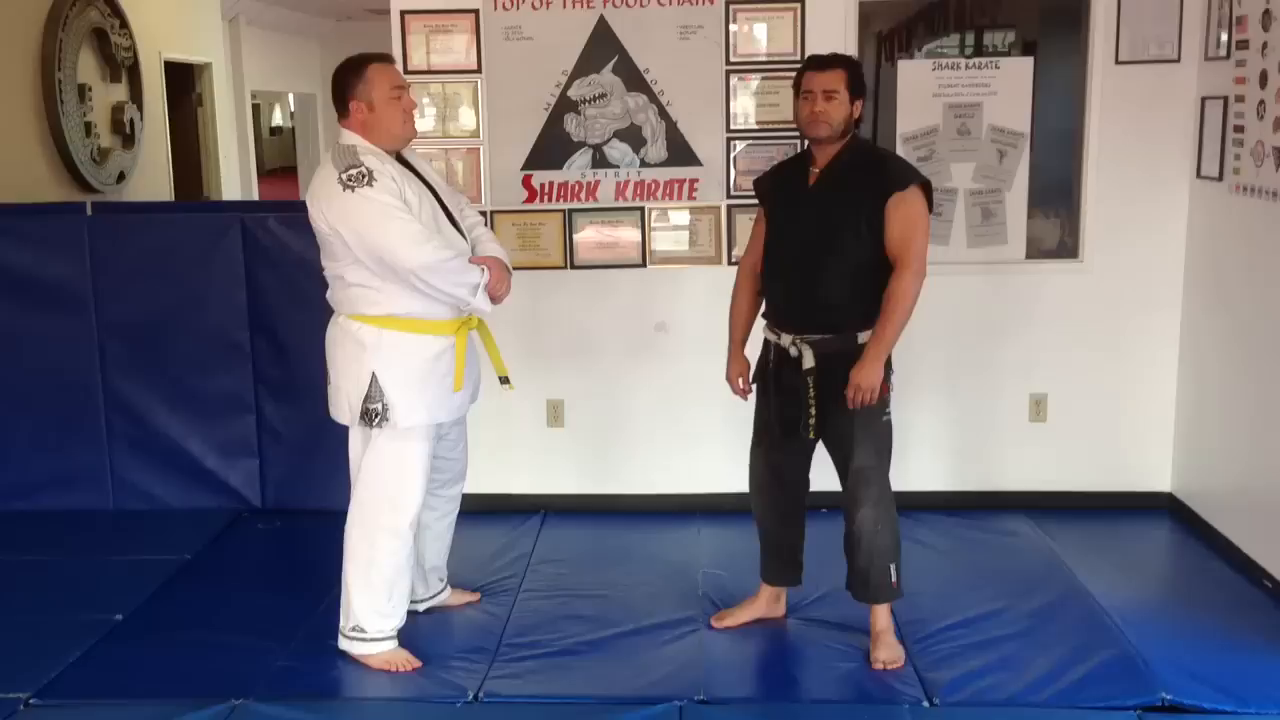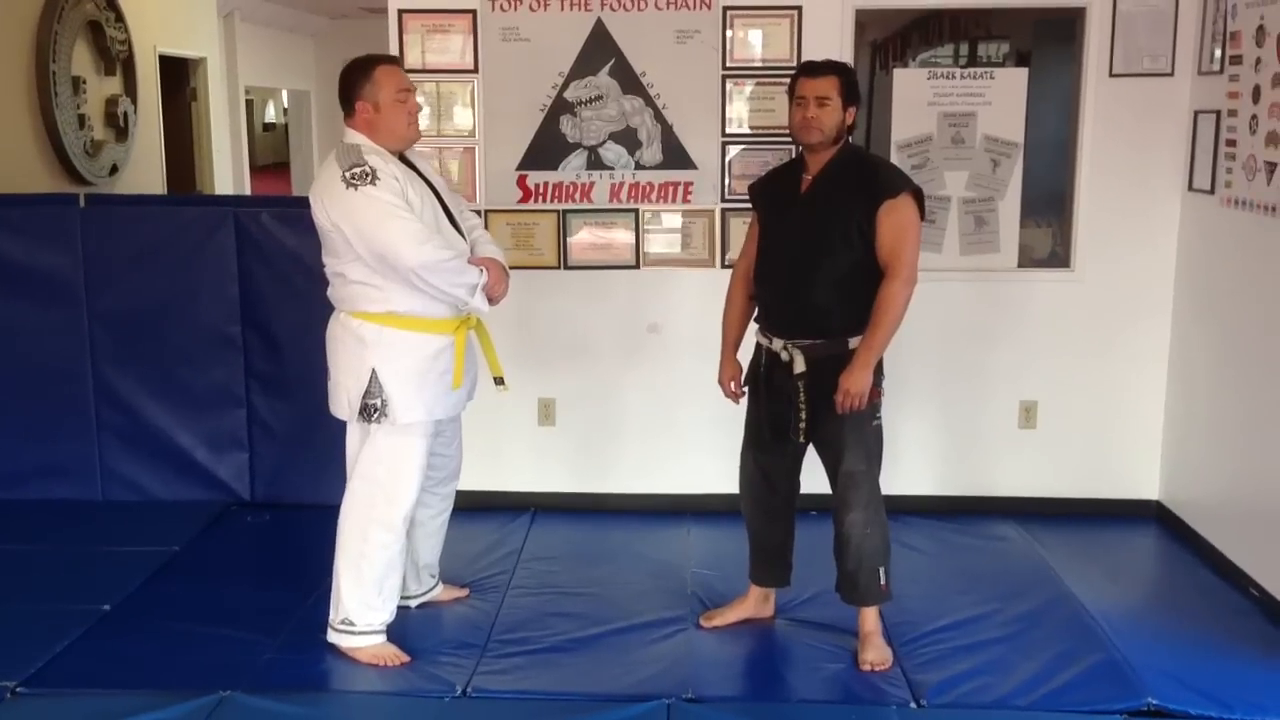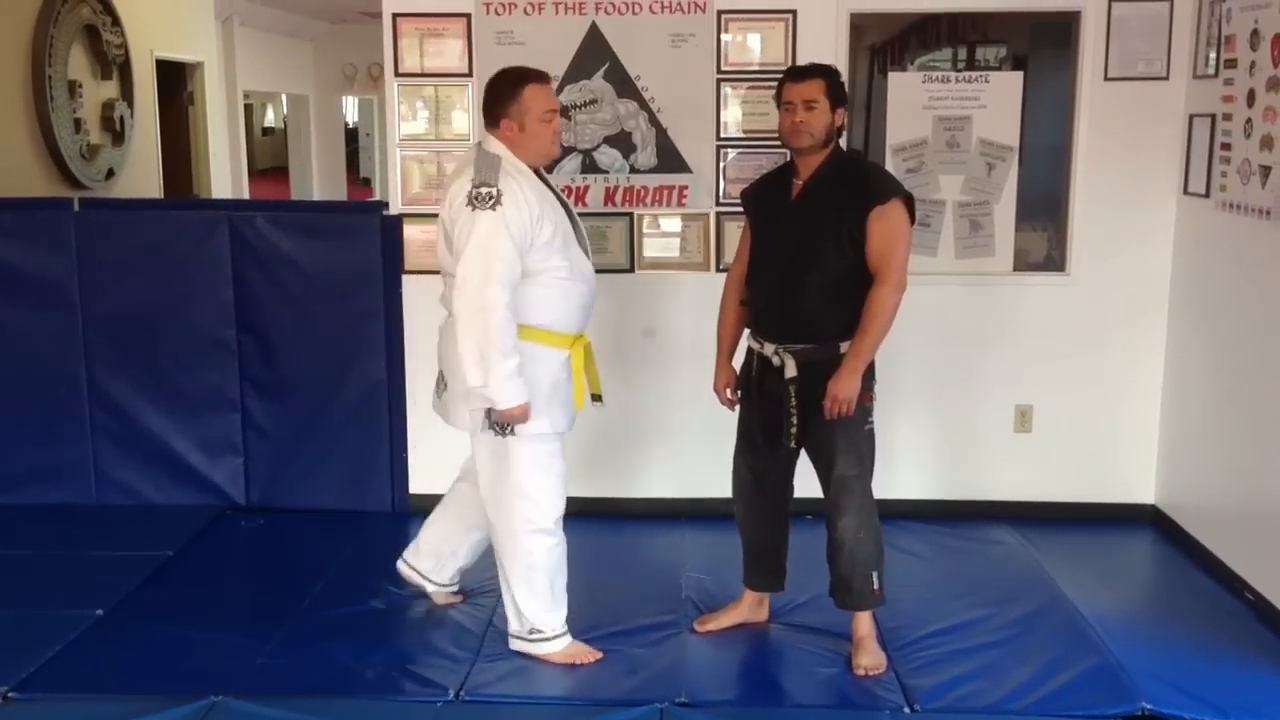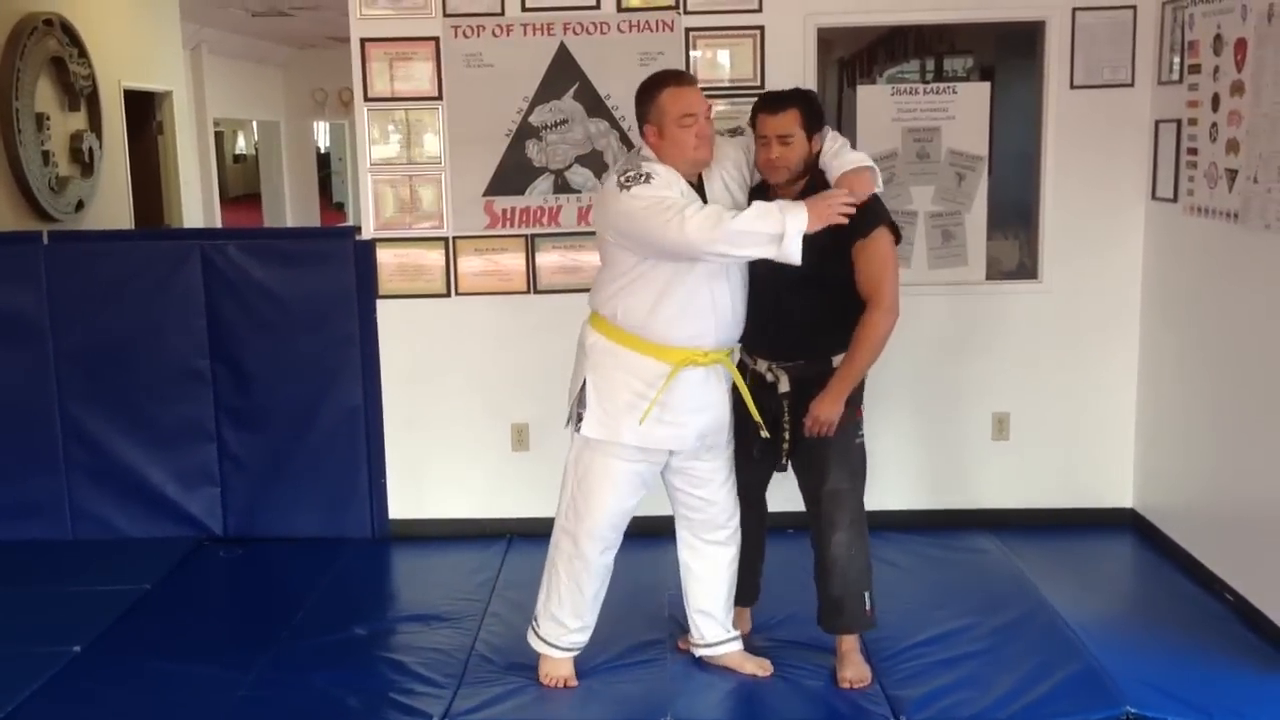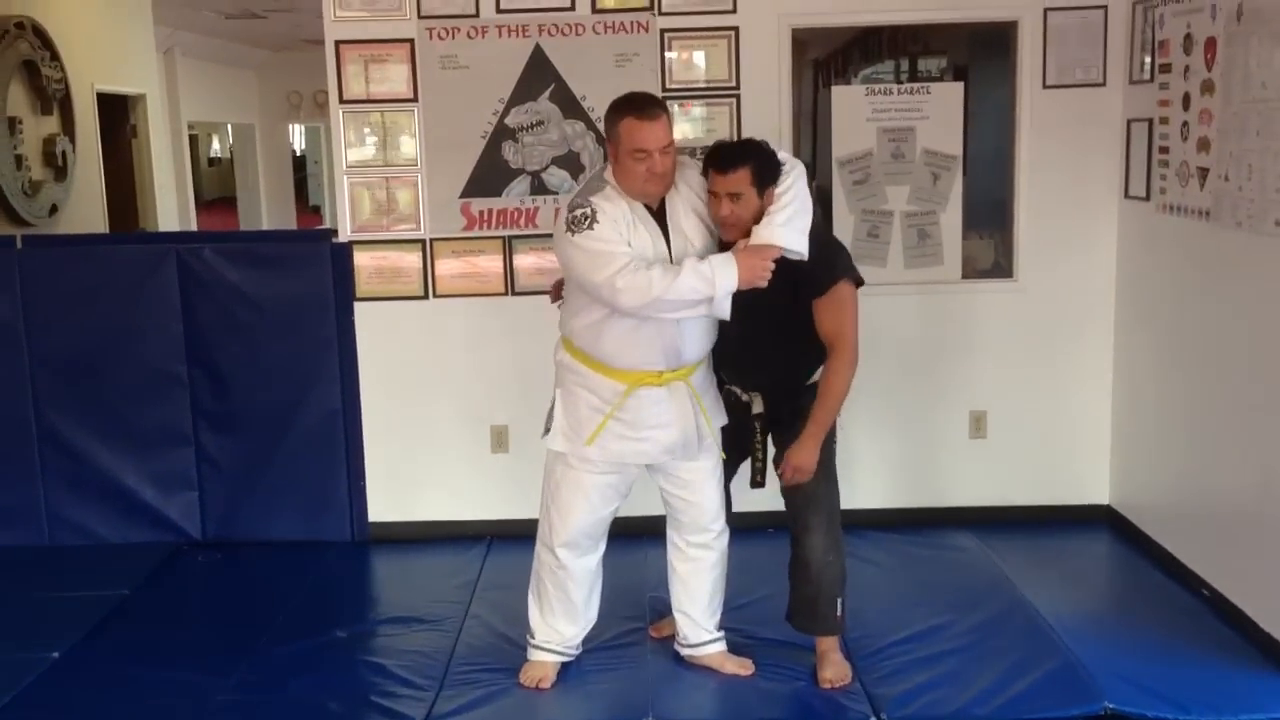
dt=1s
person 1, frame 1
left shoulder: (407, 164)
right shoulder: (346, 179)
left elbow: (466, 219)
right elbow: (417, 258)
left wrist: (494, 261)
right wrist: (481, 288)
left hip: (434, 351)
right hip: (389, 358)
left knee: (441, 478)
right knee: (390, 495)
left ankle: (426, 586)
right ankle: (367, 630)
person 1, frame 2
left shoulder: (409, 164)
right shoulder: (351, 177)
left elbow: (464, 222)
right elbow: (417, 256)
left wrist: (490, 262)
right wrist: (478, 287)
left hip: (430, 350)
right hip: (388, 355)
left knee: (435, 477)
right knee: (383, 490)
left ankle: (417, 583)
right ankle: (356, 624)
person 1, frame 3
left shoulder: (518, 174)
right shoulder: (490, 188)
right elbow: (481, 299)
right wrist: (504, 389)
left hip: (534, 361)
right hip: (504, 368)
left knee: (492, 481)
right knee: (532, 504)
left ankle: (429, 562)
right ankle: (540, 633)
person 1, frame 4
left shoulder: (729, 159)
right shoulder: (631, 188)
right elbow: (698, 231)
left wrist: (850, 174)
right wrist: (800, 218)
left hip: (704, 384)
right hip: (629, 379)
left knee: (714, 520)
right knee: (592, 522)
left ankle: (715, 639)
right ankle: (556, 641)
person 1, frame 5
left shoulder: (697, 178)
right shoulder: (587, 216)
left elbow: (783, 173)
right elbow: (635, 288)
left wrist: (771, 239)
right wrist: (729, 272)
left hip: (685, 392)
right hip: (603, 396)
left knee: (702, 525)
right knee: (572, 530)
left ankle: (701, 640)
right ankle: (551, 645)
person 2, frame 1
left shoulder: (889, 178)
right shoulder: (778, 182)
left elbow: (908, 268)
right elbow: (752, 268)
left wrist: (874, 358)
right wrist: (736, 347)
left hip: (850, 360)
right hip: (783, 358)
left knee: (866, 492)
right knee: (773, 481)
left ankle: (882, 621)
right ankle: (771, 595)
person 2, frame 2
left shoulder: (882, 185)
right shoulder: (772, 188)
left elbow: (900, 275)
right elbow: (746, 273)
left wrist: (864, 362)
right wrist: (729, 352)
left hip: (842, 364)
right hip: (775, 362)
left knee: (856, 496)
right knee: (763, 482)
left ankle: (870, 623)
right ankle: (761, 595)
person 2, frame 3
left shoulder: (871, 189)
right shoulder: (764, 192)
left elbow: (888, 282)
right elbow: (740, 279)
left wrist: (853, 369)
right wrist: (725, 358)
left hip: (833, 368)
right hip: (766, 366)
left knee: (848, 501)
right knee: (756, 487)
left ankle: (863, 628)
right ankle: (755, 599)
person 2, frame 4
left shoulder: (856, 210)
right shoulder: (748, 206)
left elbow: (882, 306)
left wrist: (837, 393)
left hip: (822, 380)
right hip: (754, 378)
left knee: (836, 515)
right knee: (736, 500)
left ankle: (847, 643)
right ankle: (737, 615)
person 2, frame 5
left shoulder: (814, 252)
left elbow: (842, 351)
left wrist: (811, 439)
left hip: (797, 398)
right hip: (728, 391)
left knee: (813, 518)
left ankle: (827, 640)
